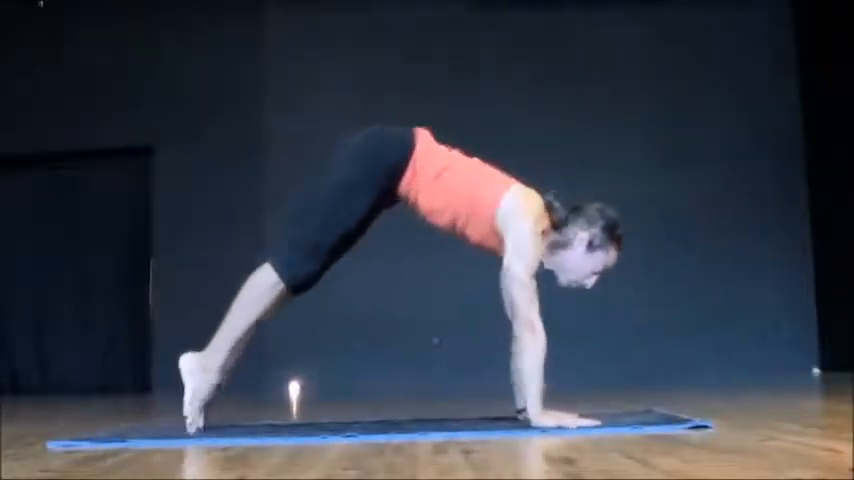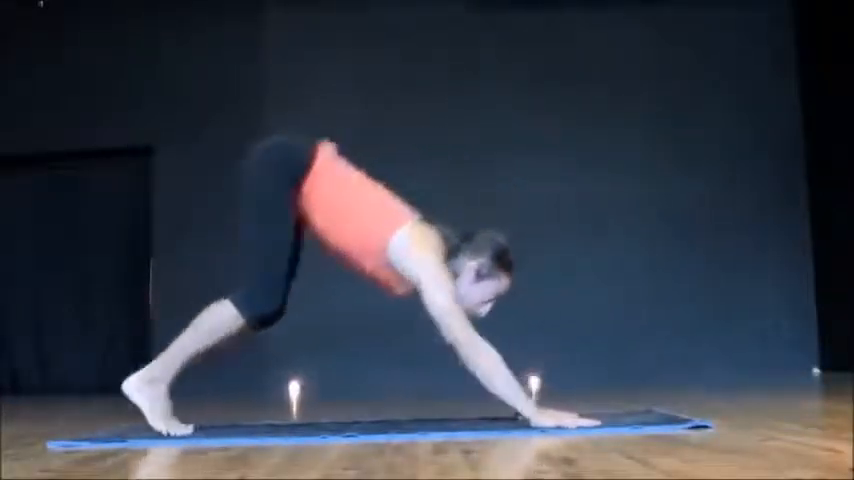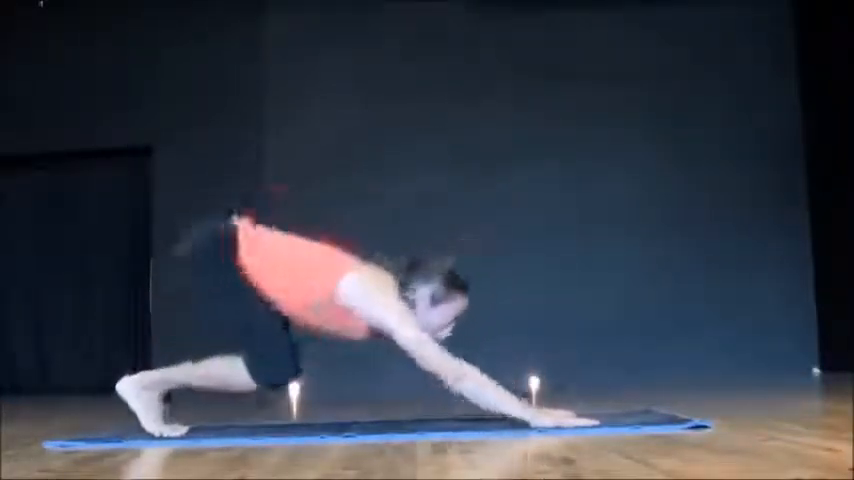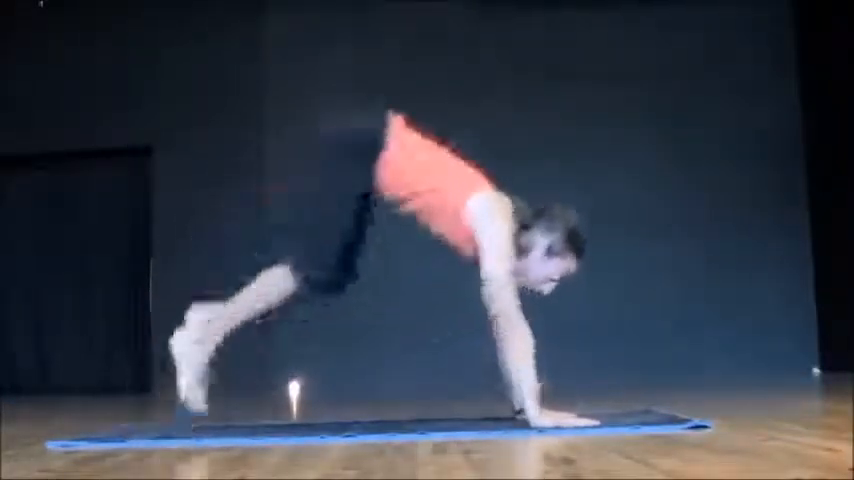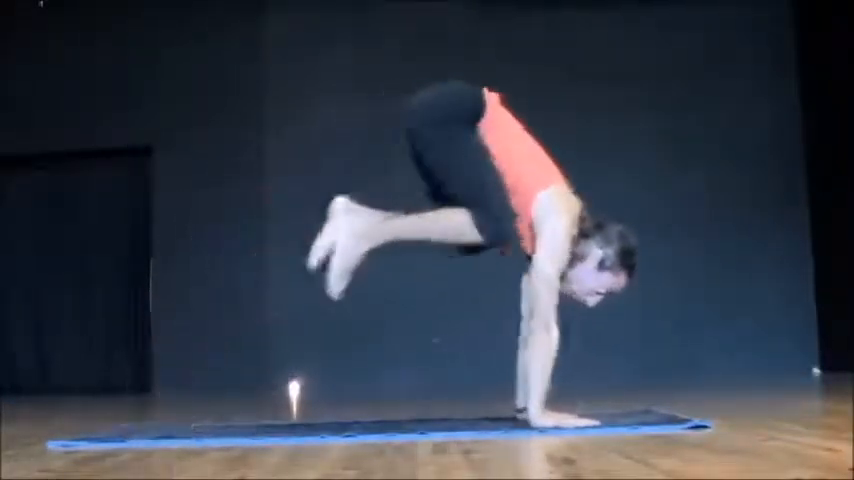
dt=0.3s
person 1, frame 1
left shoulder: (529, 231)
right shoulder: (526, 225)
left elbow: (522, 326)
right elbow: (528, 325)
left wrist: (524, 404)
right wrist: (536, 411)
left hip: (394, 166)
right hip: (388, 158)
left knee: (305, 268)
right knee: (301, 262)
left ankle: (212, 366)
right ankle: (211, 363)
person 1, frame 2
left shoulder: (425, 261)
right shoulder: (425, 264)
left elbow: (467, 346)
right elbow: (468, 345)
left wrist: (526, 404)
right wrist: (534, 412)
left hip: (304, 174)
right hip: (290, 170)
left knee: (266, 304)
right knee: (262, 303)
left ankle: (156, 375)
right ankle: (155, 378)
person 1, frame 3
left shoulder: (387, 299)
right shoulder: (378, 301)
left elbow: (449, 370)
right elbow: (447, 370)
left wrist: (522, 408)
right wrist: (532, 414)
left hip: (239, 251)
right hip: (221, 253)
left knee: (275, 367)
right knee: (276, 371)
left ankle: (150, 383)
right ankle: (146, 385)
person 1, frame 4
left shoulder: (499, 230)
right shoulder: (497, 226)
left elbow: (503, 321)
right elbow: (508, 321)
left wrist: (524, 403)
right wrist: (534, 412)
left hip: (371, 151)
right hip: (360, 147)
left knee: (330, 275)
right knee: (320, 269)
left ankle: (214, 318)
right ankle: (209, 329)
person 1, frame 5
left shoulder: (550, 234)
right shoulder: (558, 226)
left elbow: (534, 324)
right elbow: (542, 324)
left wrist: (526, 405)
right wrist: (535, 412)
left hip: (461, 119)
right hip: (450, 111)
left knee: (470, 235)
right knee: (494, 228)
left ankle: (358, 223)
right ankle: (363, 226)
